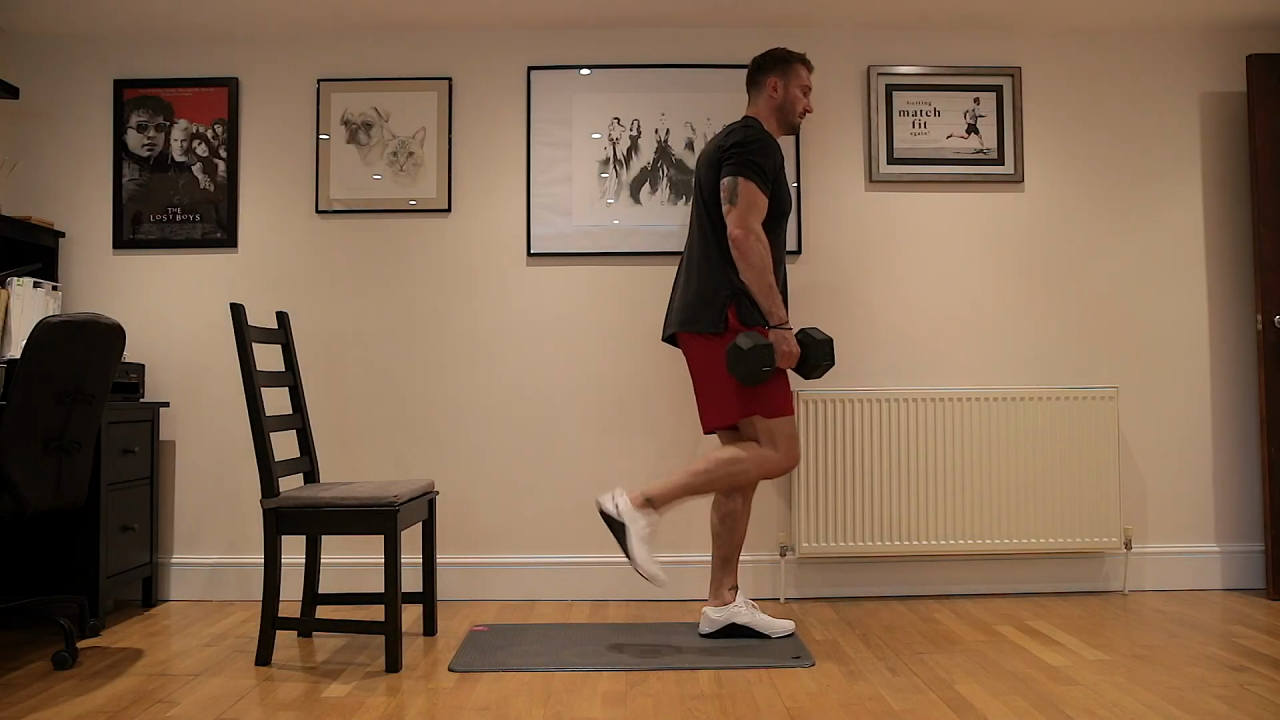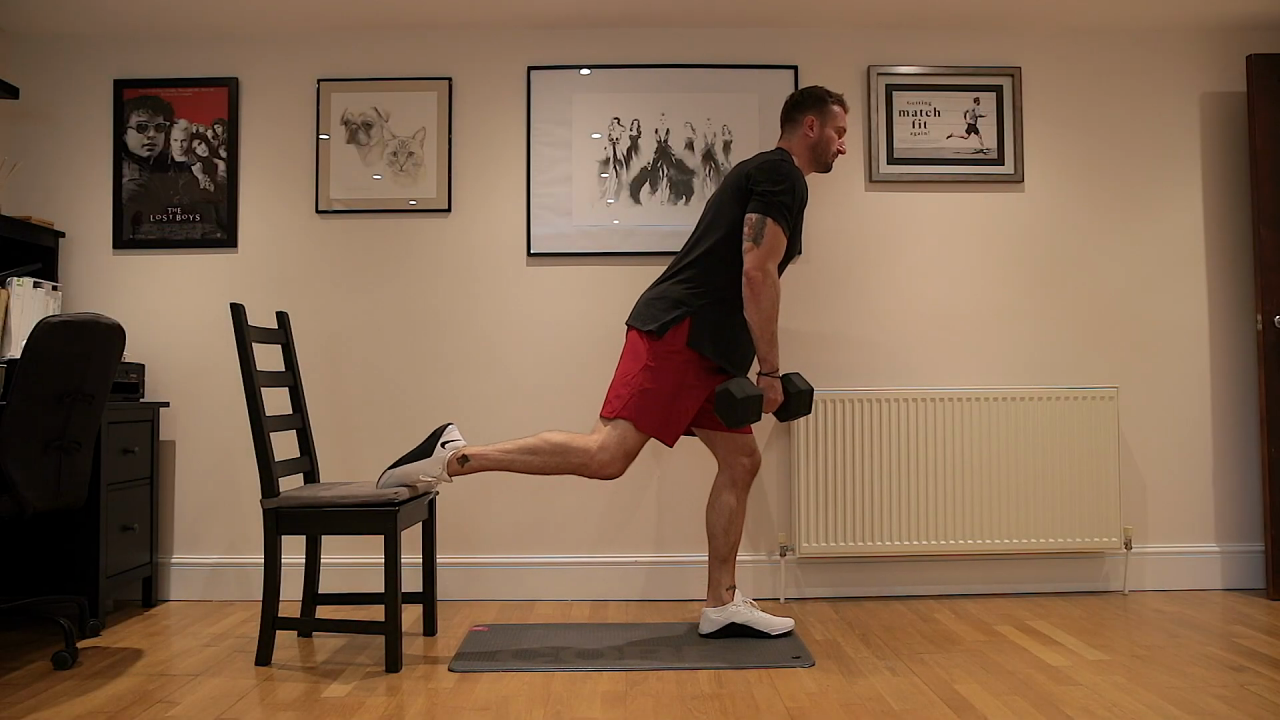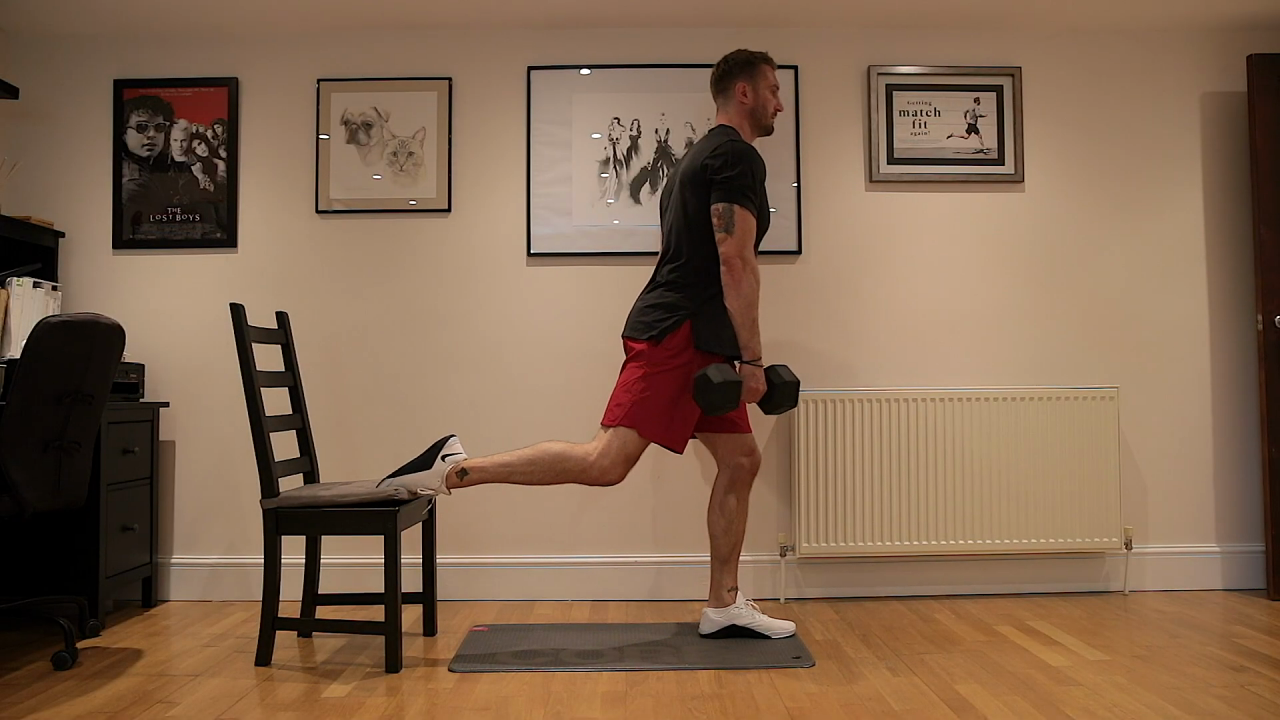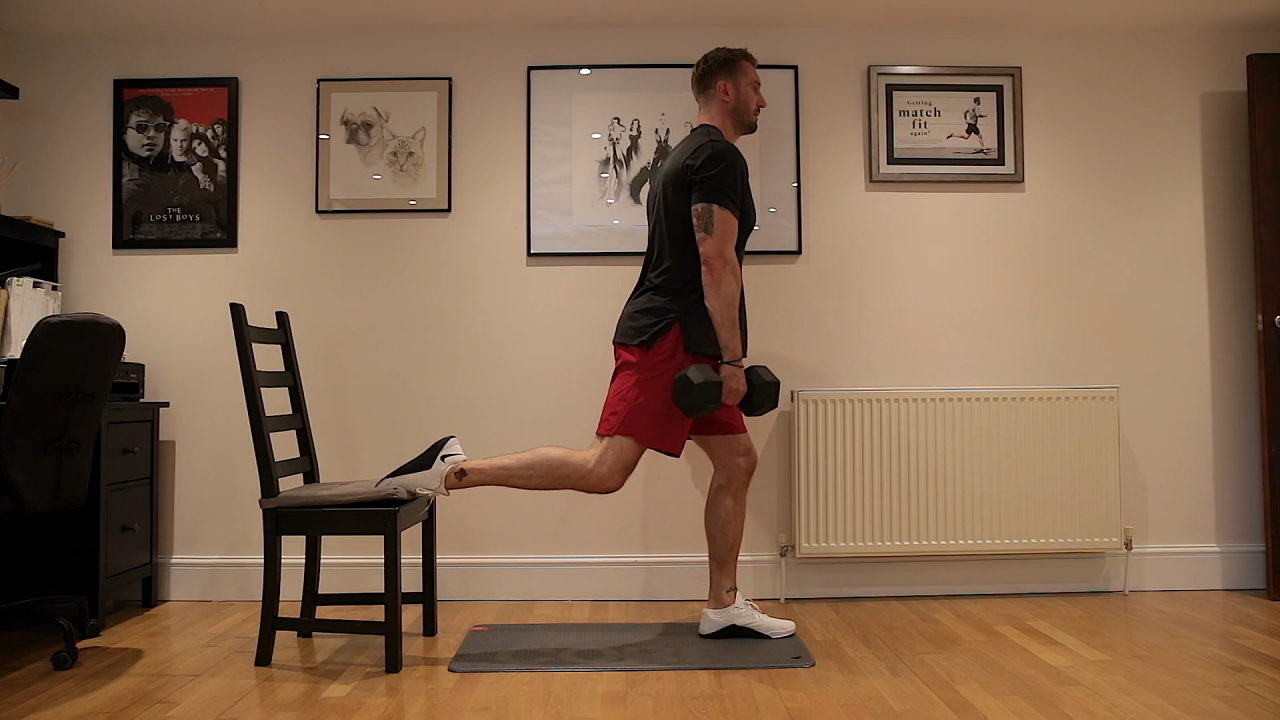
dt=1s
person 1, frame 1
left shoulder: (740, 145)
right shoulder: (753, 143)
right elbow: (743, 235)
left wrist: (767, 324)
right wrist: (780, 325)
left hip: (720, 320)
right hip: (725, 318)
left knee: (747, 460)
right knee: (776, 454)
left ankle: (722, 603)
right ankle: (639, 505)
person 1, frame 2
left shoulder: (763, 176)
right shoulder: (782, 176)
right elbow: (757, 274)
left wrist: (749, 363)
right wrist: (769, 370)
left hip: (703, 343)
right hip: (678, 333)
left knee: (741, 461)
right knee: (606, 456)
left ankle: (722, 605)
right ankle: (455, 455)
person 1, frame 3
left shoulder: (706, 156)
right shoulder: (737, 157)
right elbow: (735, 261)
right wrist: (752, 359)
left hip: (692, 339)
right hip: (679, 336)
left knee: (741, 461)
right knee: (604, 463)
left ankle: (724, 607)
right ankle: (451, 468)
person 1, frame 4
left shoulder: (690, 155)
right shoulder: (720, 156)
right elbow: (716, 262)
right wrist: (733, 359)
left hip: (678, 338)
right hip: (670, 338)
left knee: (738, 461)
right knee: (604, 469)
left ankle: (724, 607)
right ankle: (451, 470)
